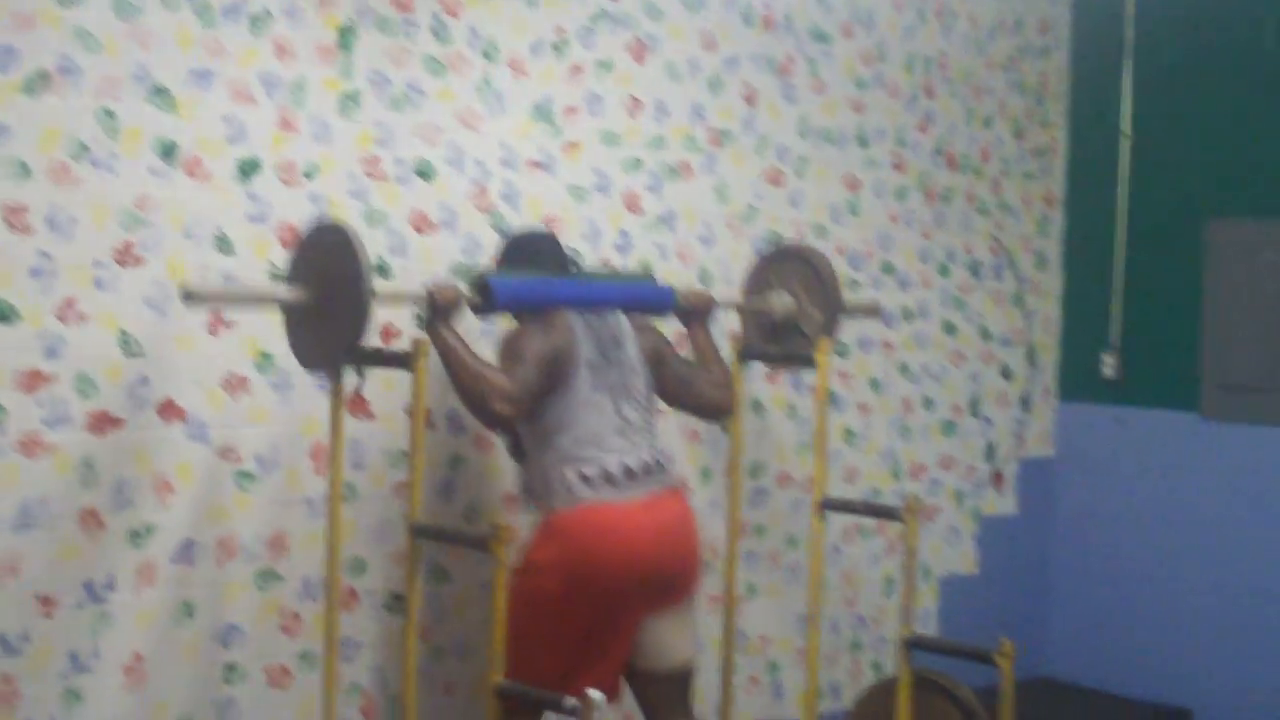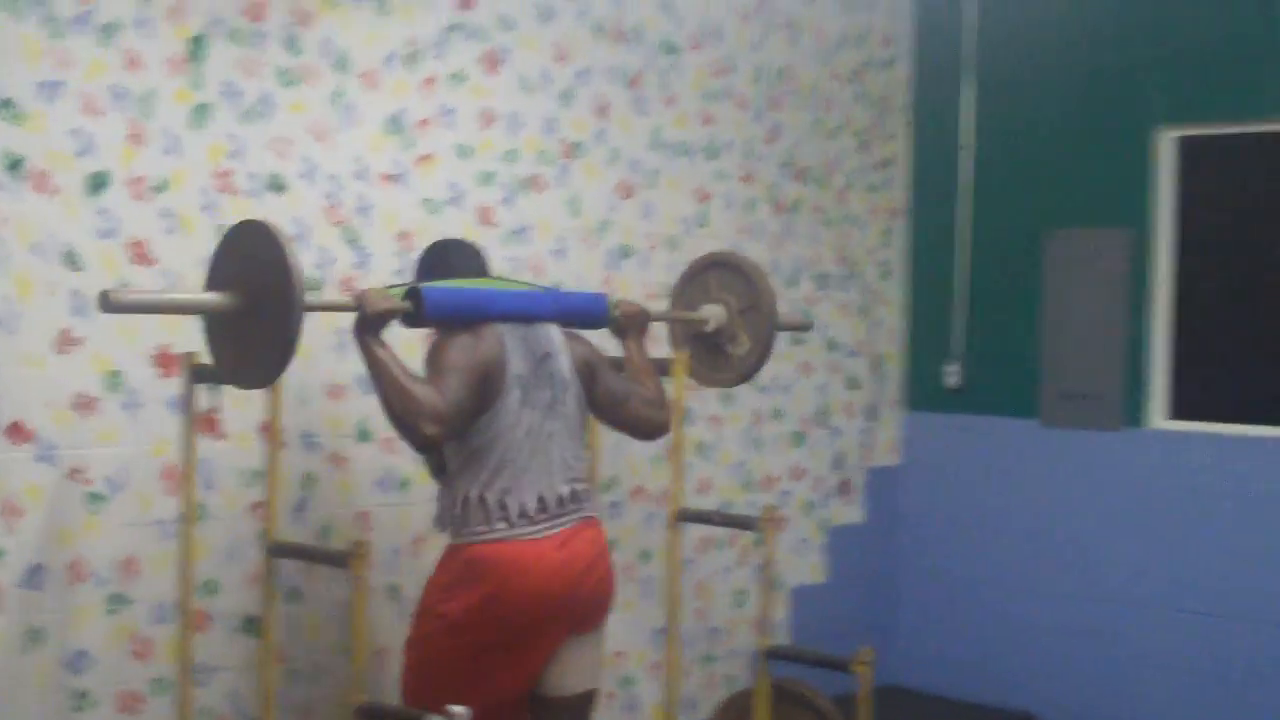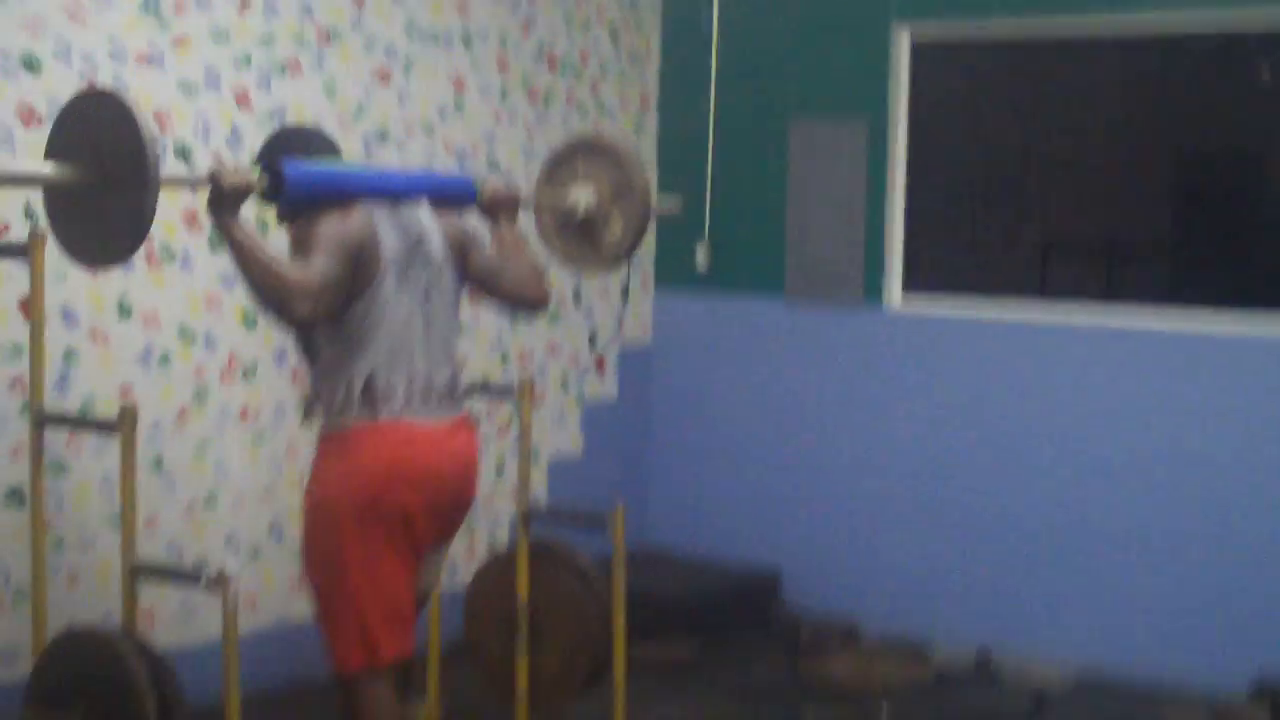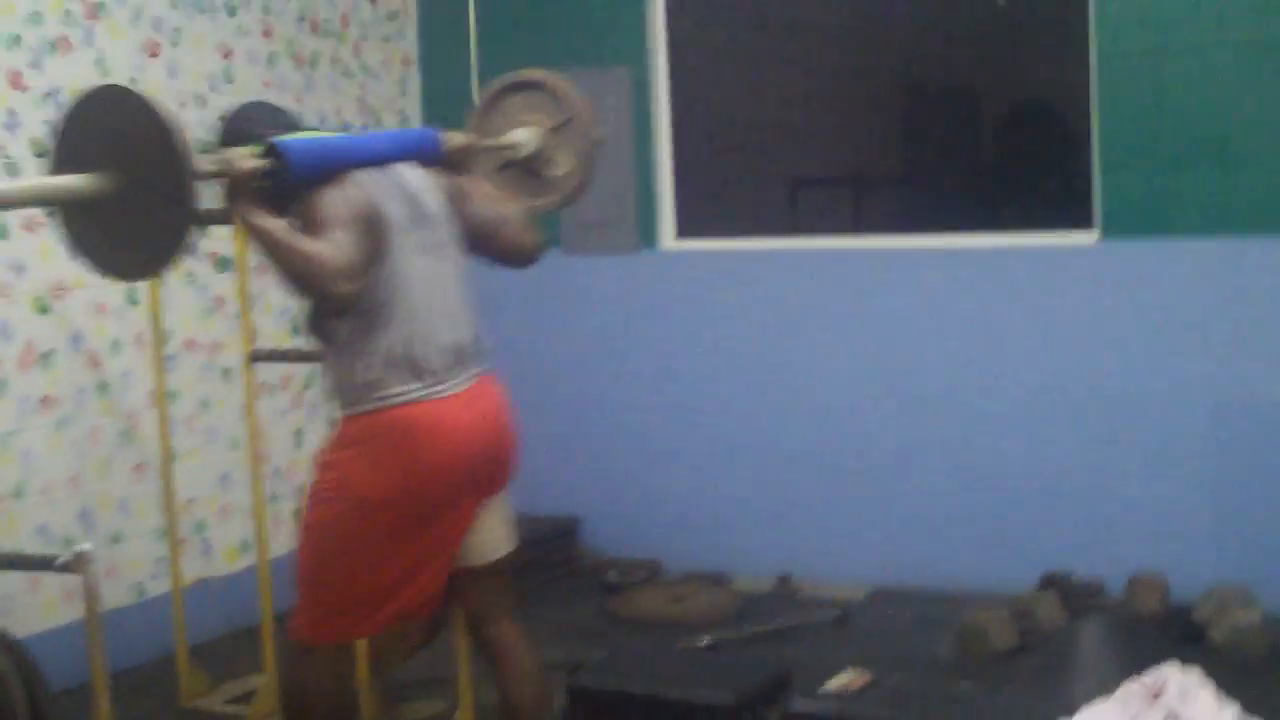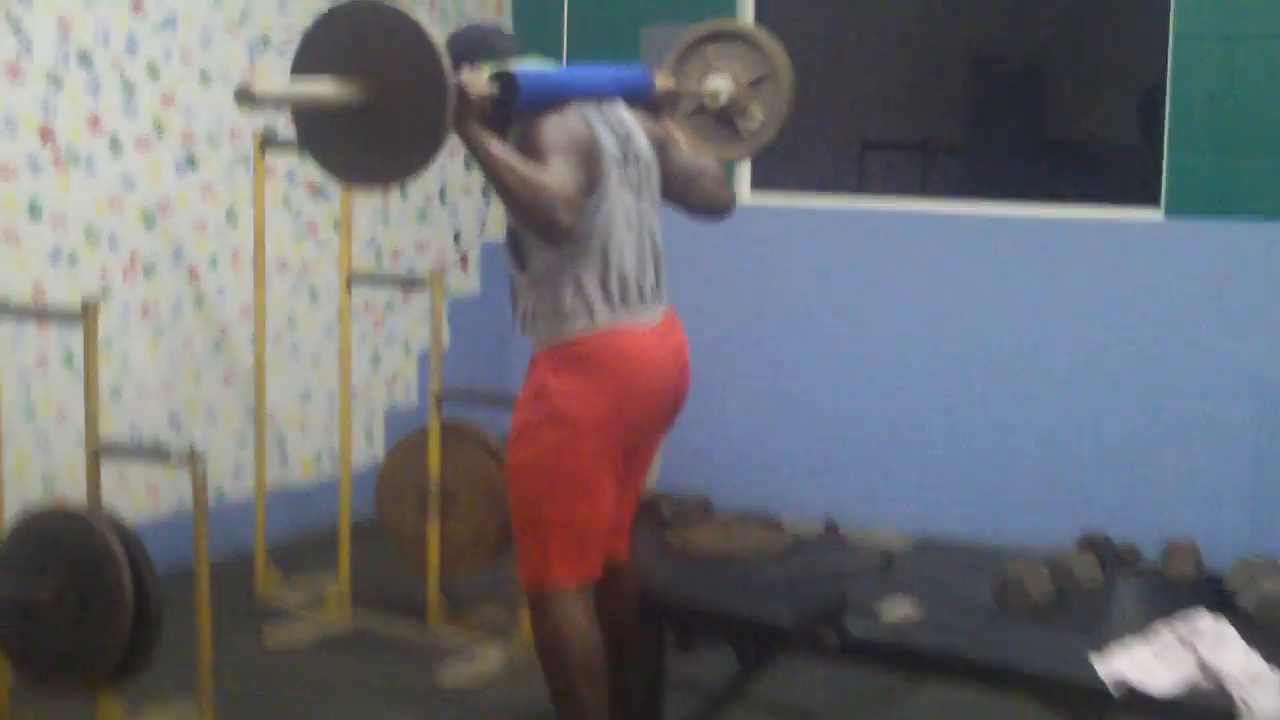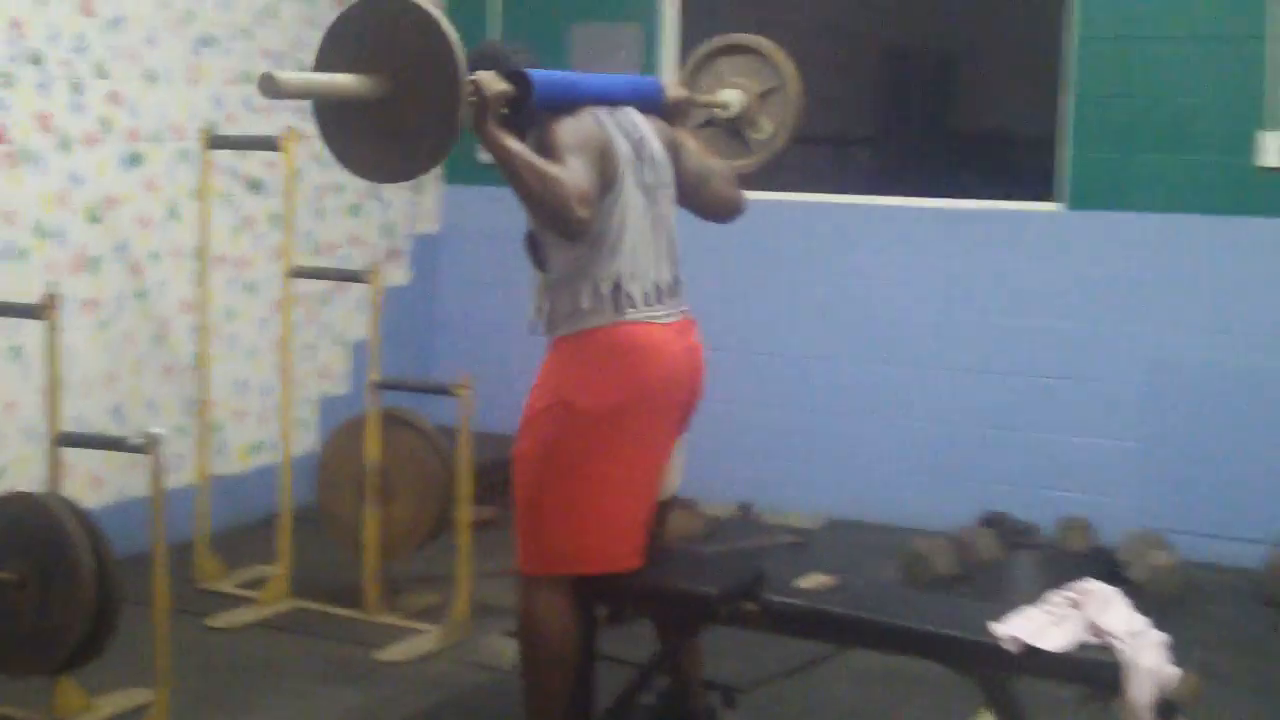
dt=0.7s
person 1, frame 1
left shoulder: (538, 334)
right shoulder: (637, 333)
left elbow: (503, 404)
right elbow: (720, 400)
left wrist: (441, 327)
right wrist: (698, 326)
left hip: (587, 532)
right hip: (669, 522)
person 1, frame 2
left shoulder: (464, 345)
right shoulder: (568, 345)
left elbow: (430, 423)
right elbow: (652, 419)
left wrist: (370, 338)
right wrist: (633, 338)
left hip: (500, 566)
right hip: (583, 555)
person 1, frame 3
left shoulder: (335, 227)
right shoulder: (439, 223)
left elbow: (301, 303)
right elbow: (530, 291)
left wrist: (230, 220)
right wrist: (504, 220)
left hip: (374, 452)
right hip: (451, 445)
left knee: (365, 659)
right knee: (391, 623)
person 1, frame 4
left shoulder: (330, 199)
right shoulder: (419, 178)
left elbow: (337, 284)
right elbow: (524, 242)
left wrist: (245, 210)
right wrist: (468, 174)
left hip: (399, 434)
right hip: (480, 414)
left knee: (320, 637)
right knee: (492, 614)
person 1, frame 5
left shoulder: (550, 130)
right shoulder: (628, 121)
left elbow: (557, 216)
right elbow: (717, 195)
left wrist: (473, 133)
right wrist: (668, 120)
left hip: (591, 363)
right hip: (657, 349)
left knee: (555, 581)
right knee: (610, 552)
person 1, frame 6
left shoulder: (563, 130)
right shoulder: (642, 126)
left elbow: (571, 212)
right elbow: (727, 199)
left wrist: (492, 135)
right wrist: (686, 127)
left hip: (606, 355)
right hip: (674, 345)
left knee: (550, 569)
right knee: (637, 542)
